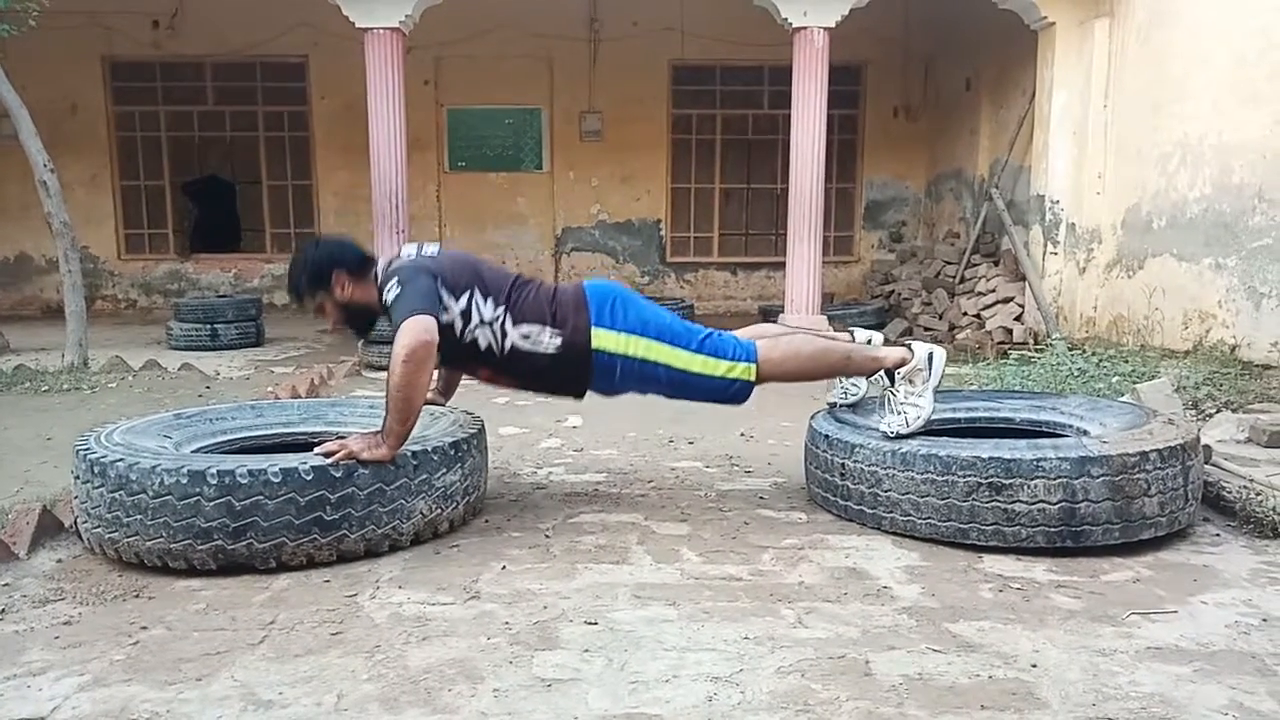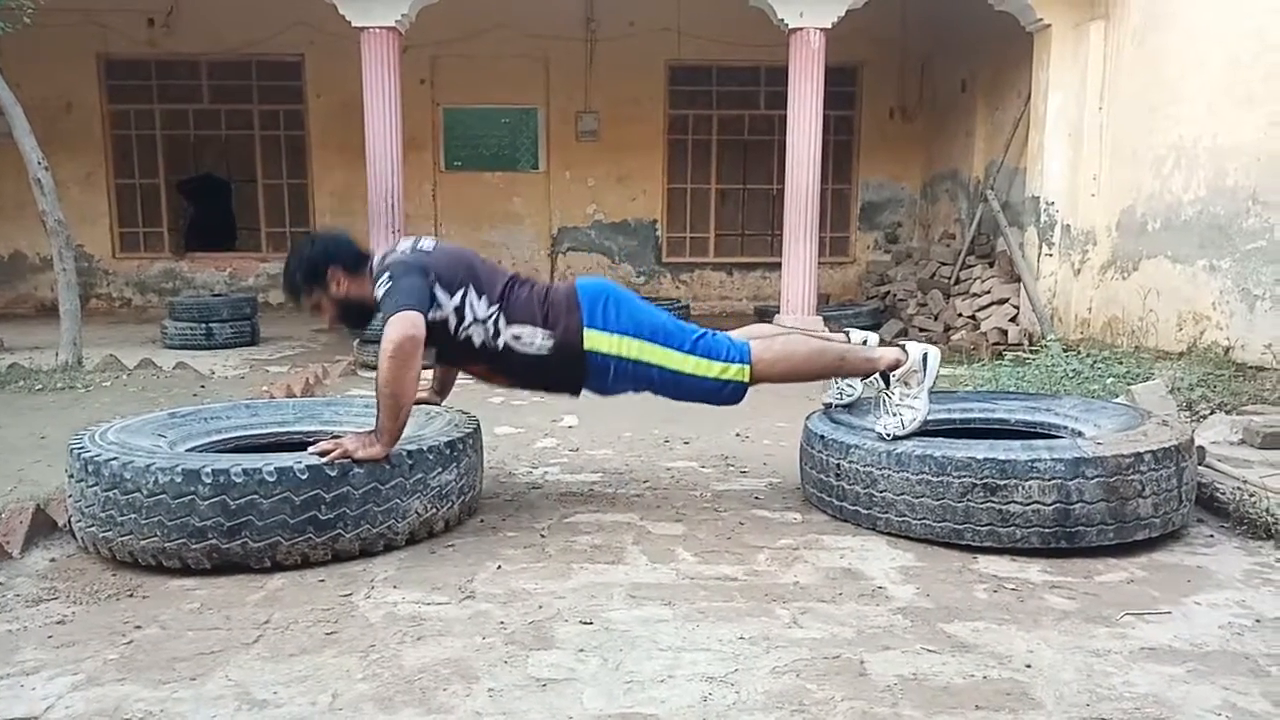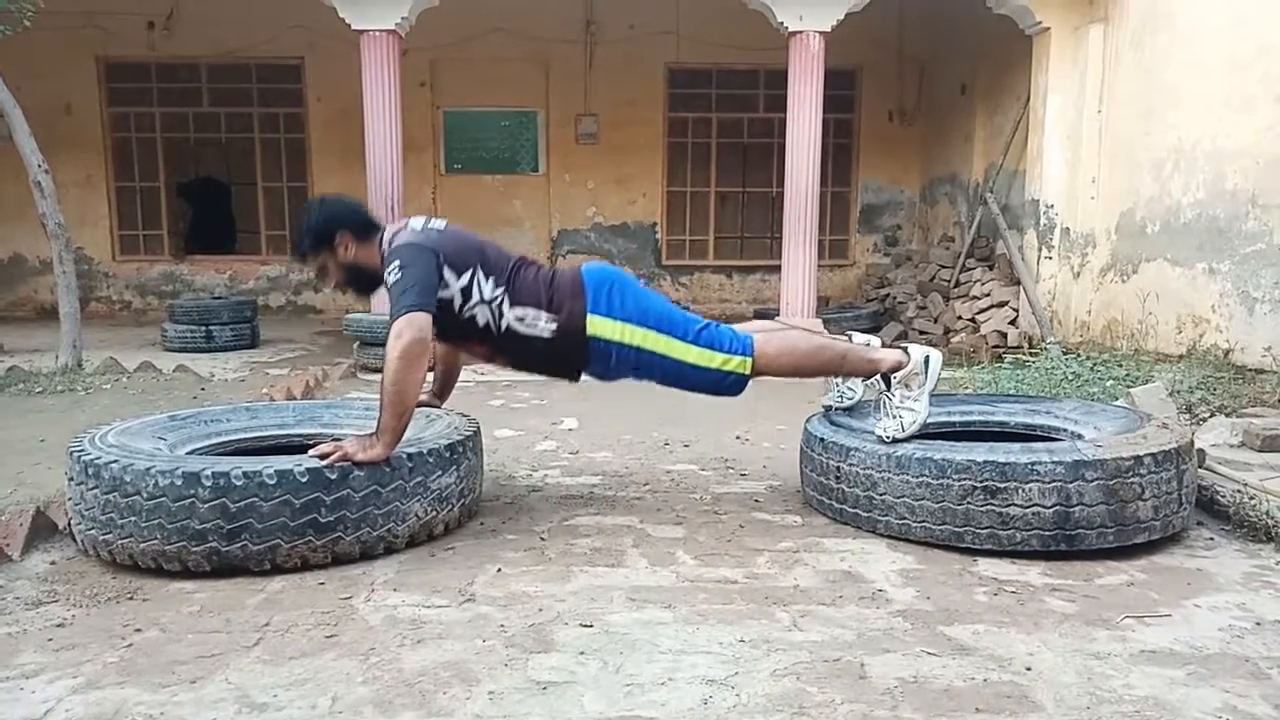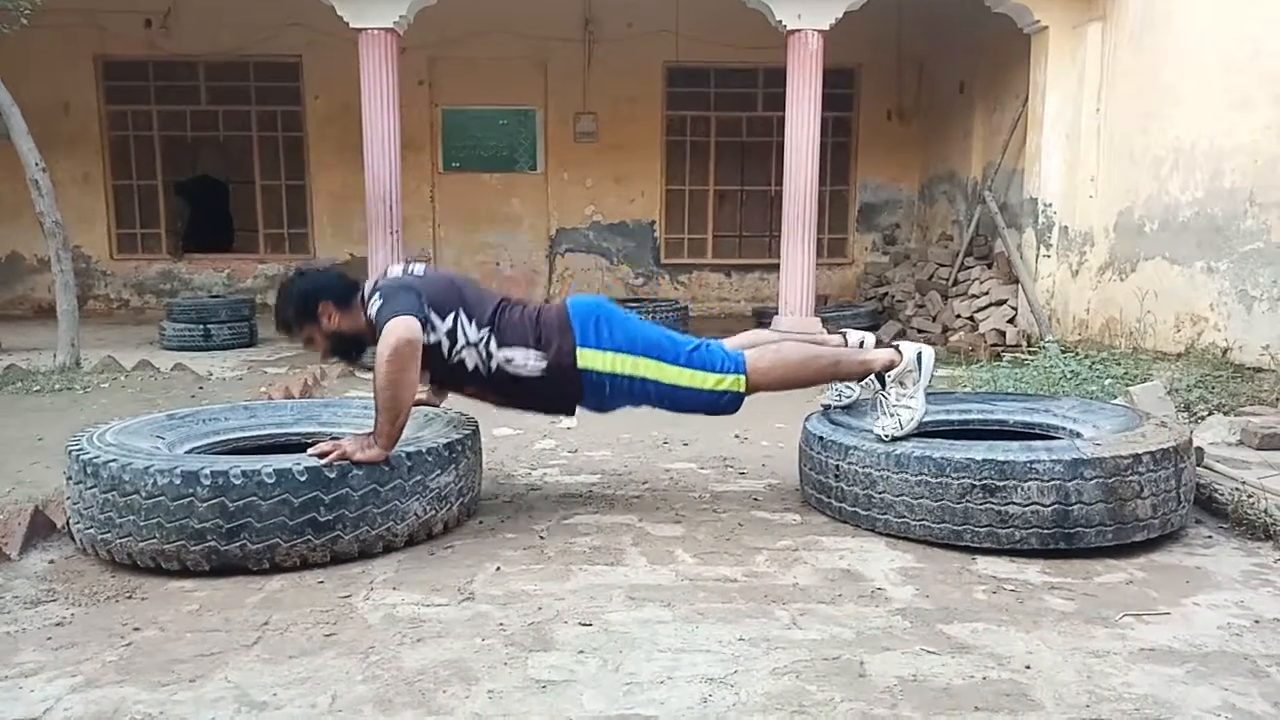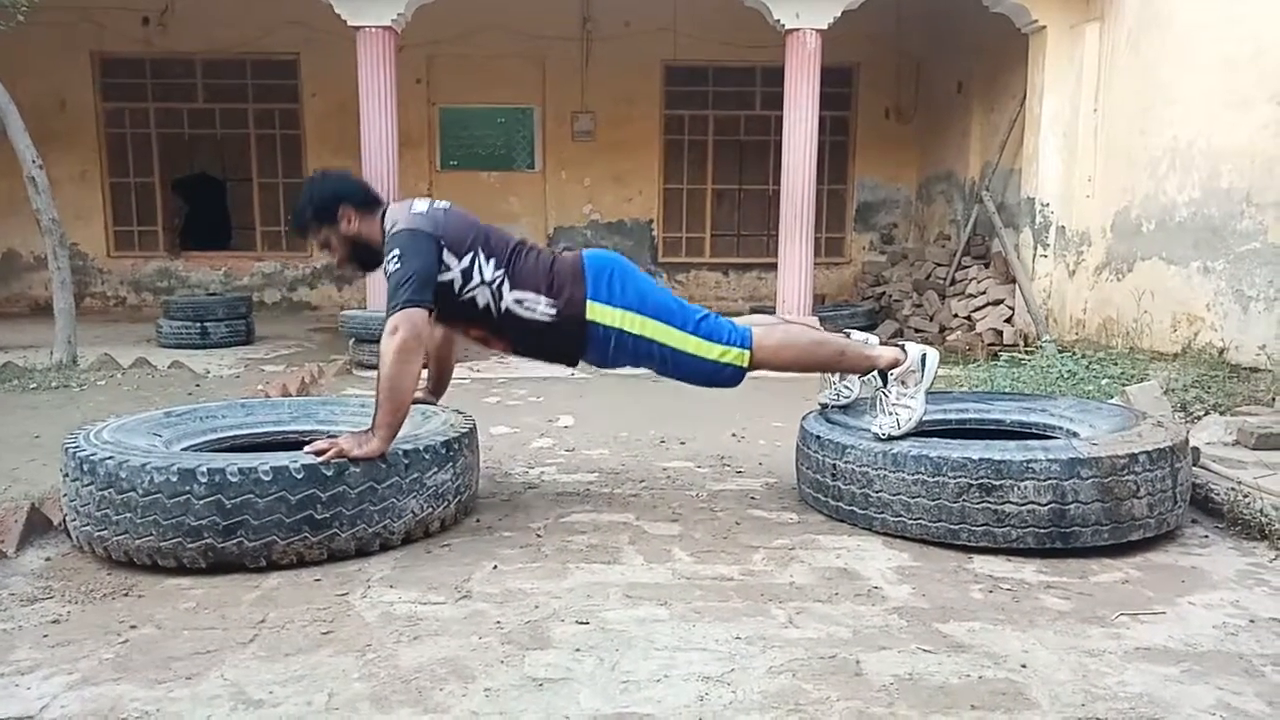
dt=0.5s
person 1, frame 1
left shoulder: (400, 279)
right shoulder: (416, 273)
left elbow: (417, 342)
left wrist: (388, 440)
right wrist: (438, 393)
left hip: (596, 334)
right hip: (590, 320)
left knee: (748, 363)
right knee: (733, 347)
left ankle: (902, 360)
right ankle: (852, 342)
person 1, frame 2
left shoulder: (392, 277)
right shoulder: (411, 266)
left elbow: (402, 336)
left wrist: (382, 438)
right wrist: (437, 388)
left hip: (591, 332)
right hip: (585, 317)
left knee: (743, 361)
right knee: (731, 348)
left ankle: (897, 360)
right ankle: (851, 342)
person 1, frame 3
left shoulder: (403, 254)
right shoulder: (419, 248)
left elbow: (411, 339)
right elbow: (452, 325)
left wrist: (383, 440)
right wrist: (437, 397)
left hip: (593, 319)
right hip: (588, 306)
left knee: (746, 357)
right knee: (730, 341)
left ankle: (898, 363)
right ankle: (860, 351)
person 1, frame 4
left shoulder: (383, 297)
right shoulder: (406, 289)
left elbow: (401, 341)
left wrist: (381, 440)
right wrist: (431, 391)
left hip: (584, 349)
right hip: (577, 333)
left knee: (739, 372)
right knee: (723, 356)
left ankle: (892, 360)
right ankle: (847, 343)
person 1, frame 5
left shoulder: (404, 236)
right shoulder: (419, 228)
left elbow: (406, 332)
right elbow: (444, 317)
left wrist: (379, 437)
right wrist: (432, 394)
left hip: (592, 305)
right hip: (587, 294)
left knee: (739, 349)
right knee: (736, 333)
left ankle: (893, 359)
right ankle: (858, 351)
